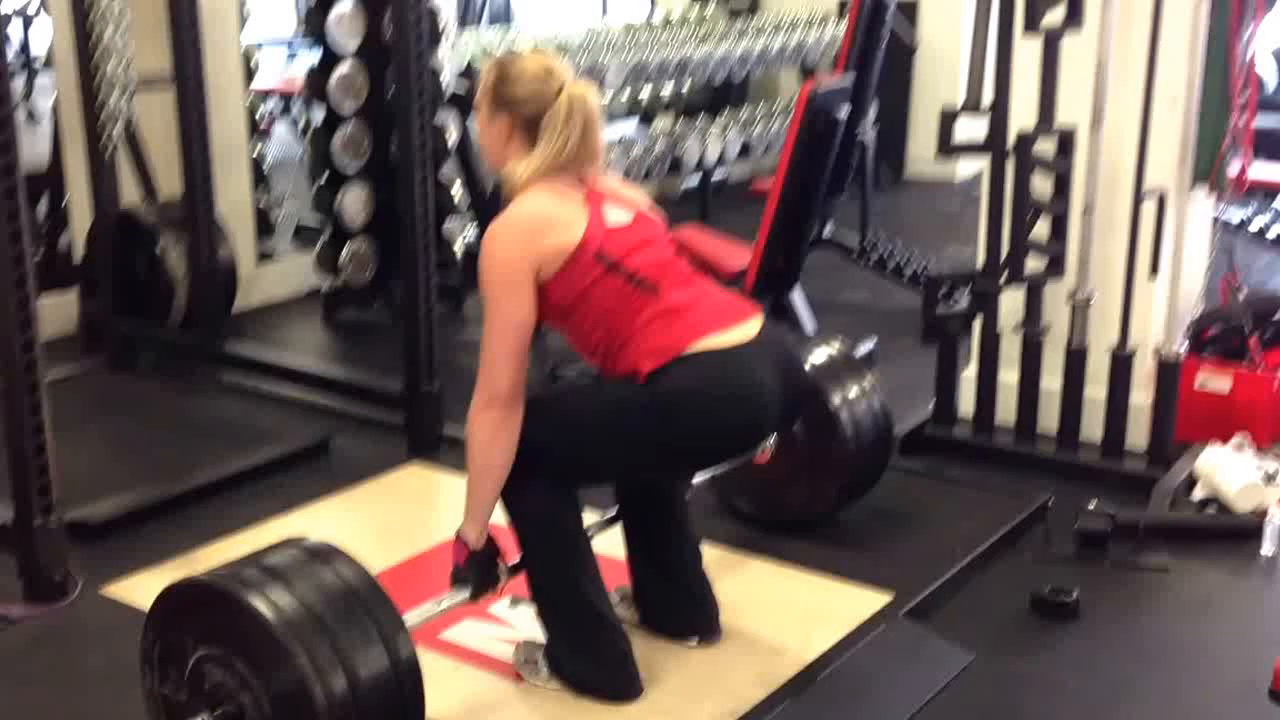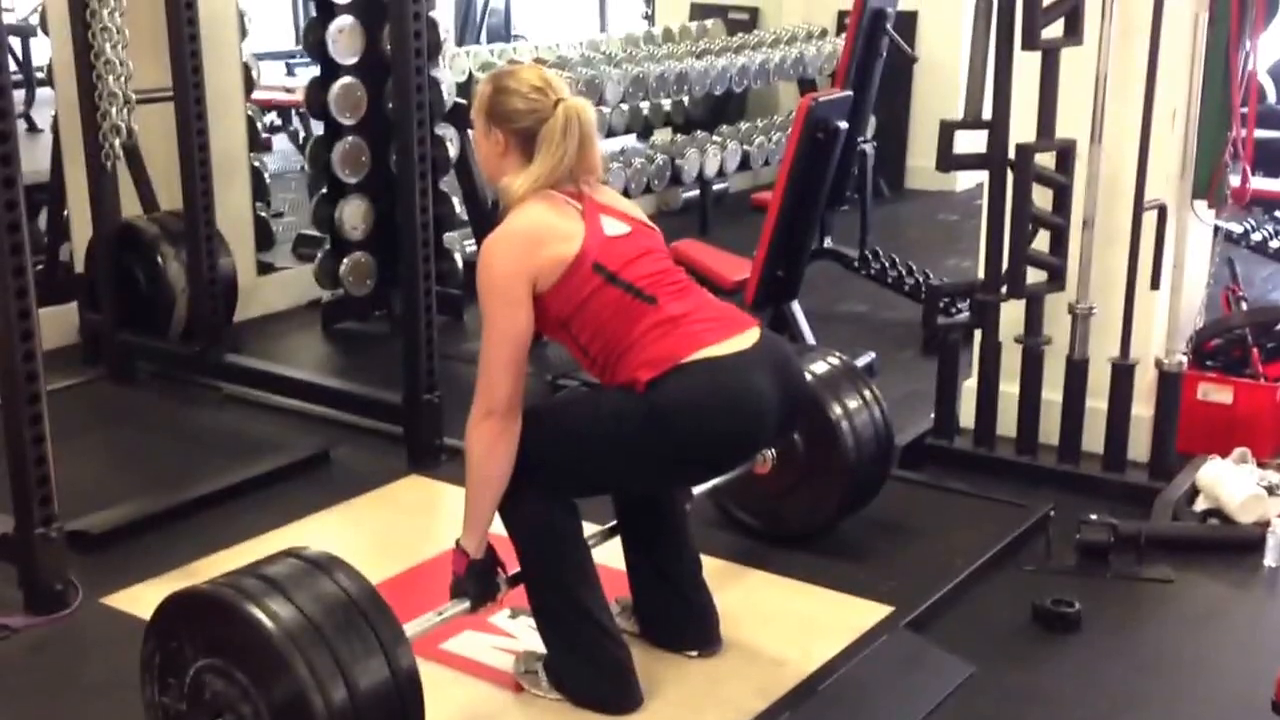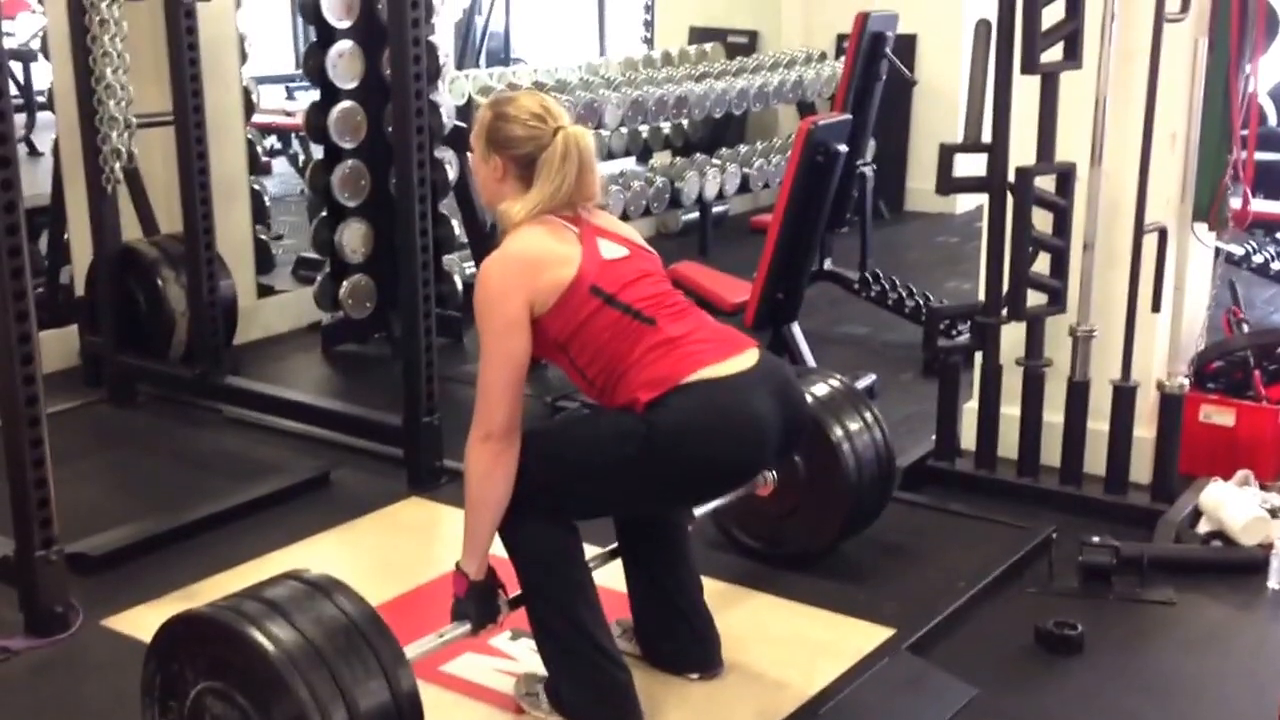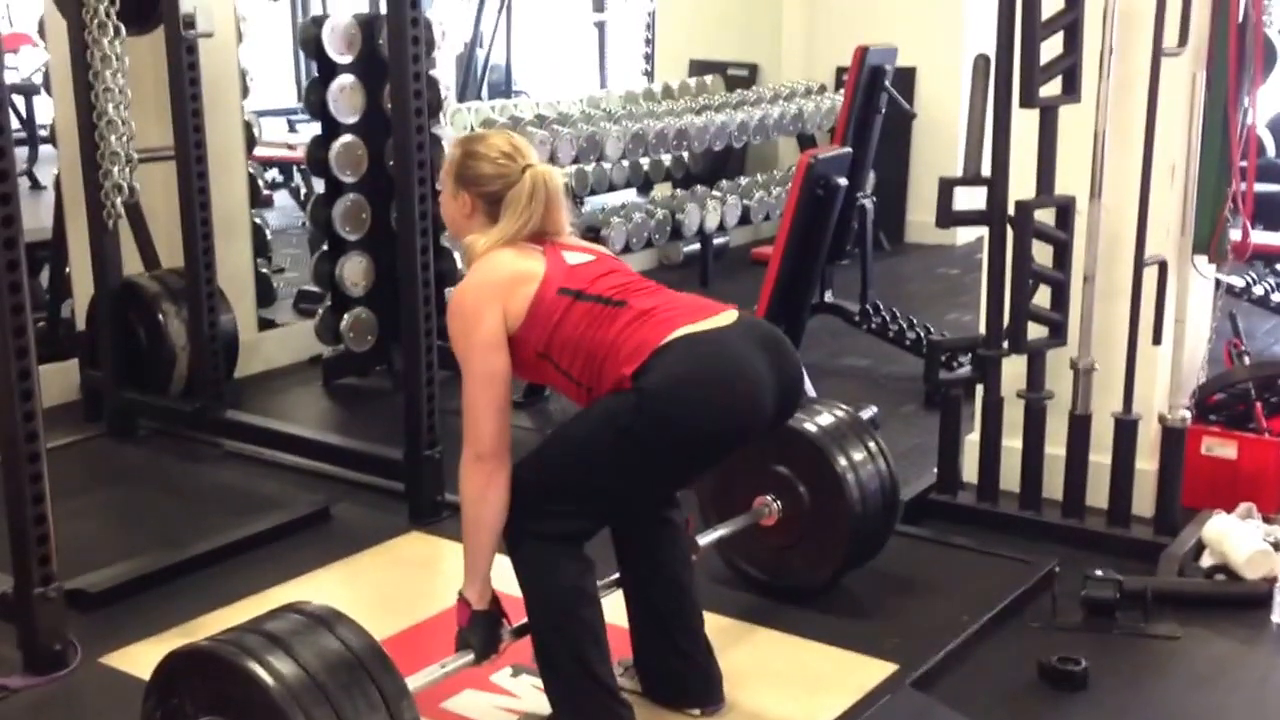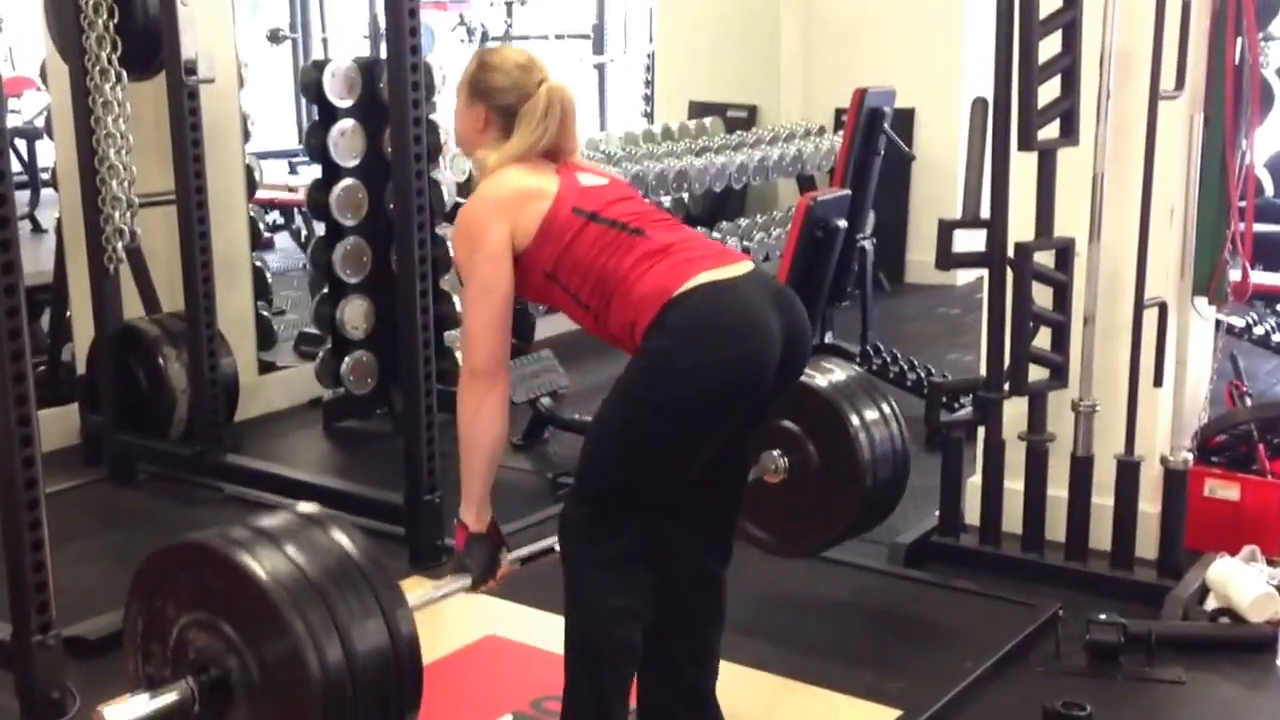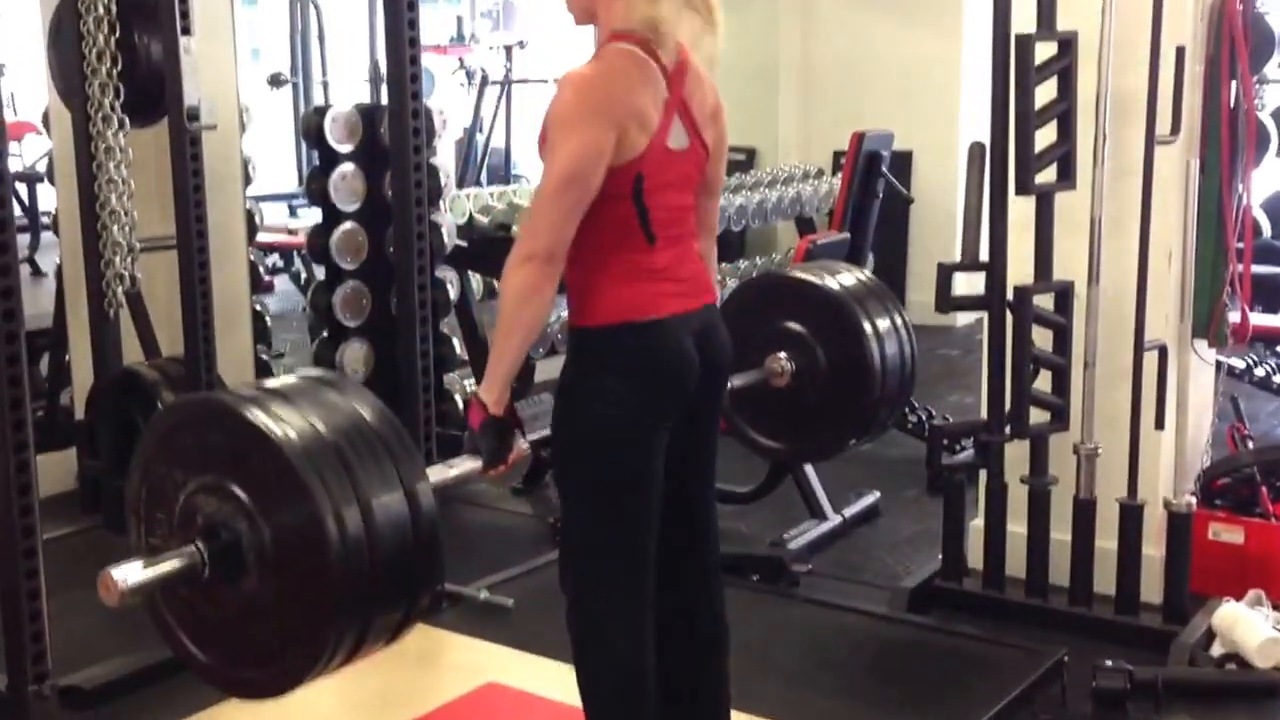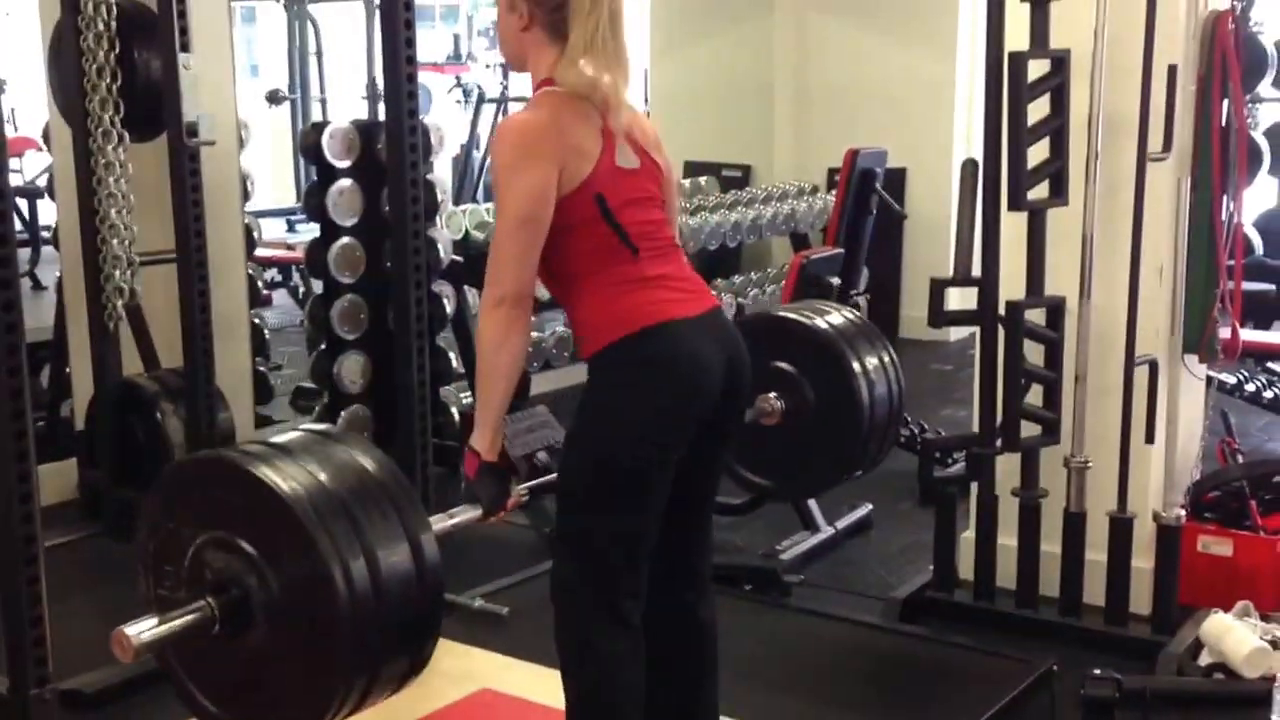
dt=0.7s
person 1, frame 1
left shoulder: (516, 230)
right shoulder: (613, 189)
left elbow: (499, 401)
left wrist: (473, 534)
left hip: (711, 392)
right hip: (772, 364)
left knee: (527, 450)
right knee: (630, 416)
left ankle: (593, 662)
right ankle: (678, 606)
person 1, frame 2
left shoulder: (512, 242)
right shoulder: (607, 200)
left elbow: (497, 411)
left wrist: (473, 546)
left hip: (709, 402)
right hip: (773, 372)
left knee: (523, 462)
right knee: (630, 428)
right ankle: (678, 618)
person 1, frame 3
left shoulder: (510, 265)
right shoulder: (606, 227)
left elbow: (495, 435)
left wrist: (473, 570)
left hip: (709, 423)
right hip: (773, 395)
left knee: (523, 488)
right knee: (632, 450)
right ankle: (680, 641)
person 1, frame 4
left shoulder: (479, 292)
right shoulder: (571, 251)
left elbow: (486, 457)
left wrist: (476, 596)
left hip: (699, 385)
right hip: (769, 360)
left knee: (535, 515)
right knee: (632, 483)
person 1, frame 5
left shoulder: (489, 205)
right shoulder: (584, 175)
left elbow: (485, 377)
left wrist: (475, 519)
left hip: (703, 335)
right hip: (772, 313)
left knee: (601, 543)
right knee: (692, 533)
person 1, frame 6
left shoulder: (598, 85)
right shoulder: (696, 82)
left elbow: (540, 255)
left wrist: (492, 399)
left hip: (623, 355)
right hip: (697, 337)
left knee: (607, 583)
right knee: (687, 560)
person 1, frame 7
left shoulder: (530, 133)
right shoulder: (628, 117)
left elbow: (508, 302)
left wrist: (485, 445)
left hip: (647, 367)
right hip: (716, 347)
left knee: (595, 597)
right knee: (678, 579)
